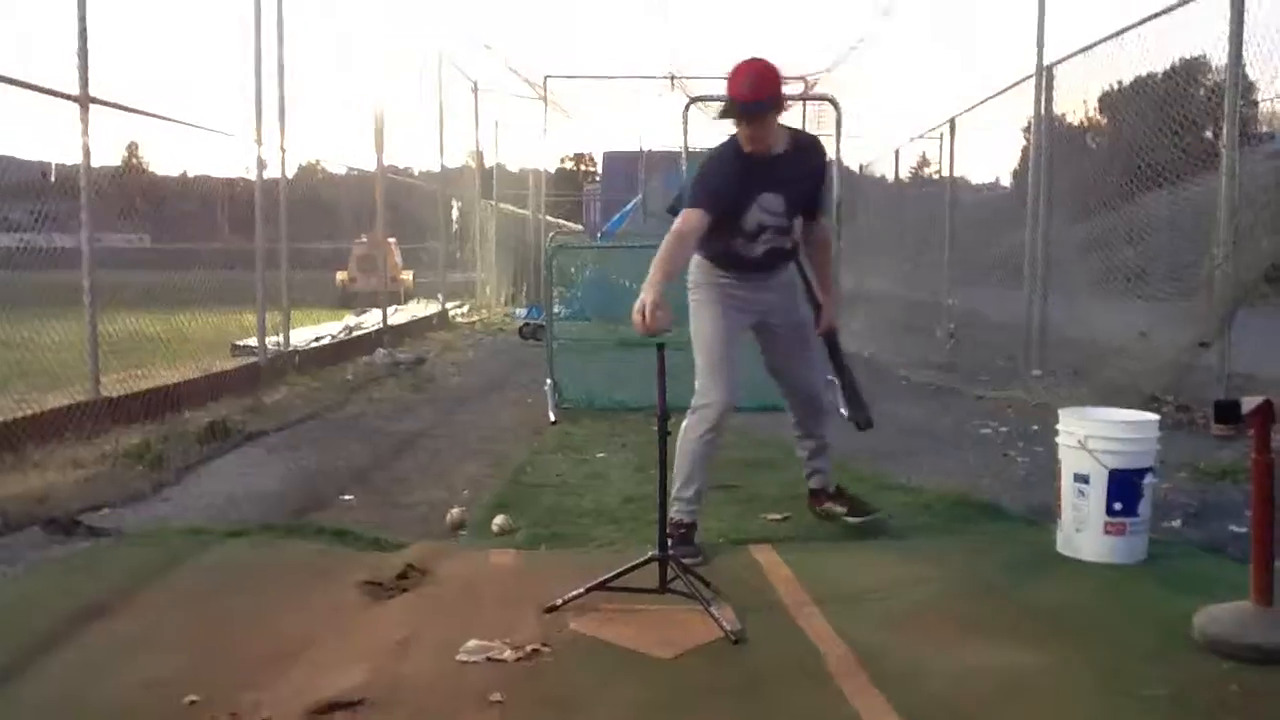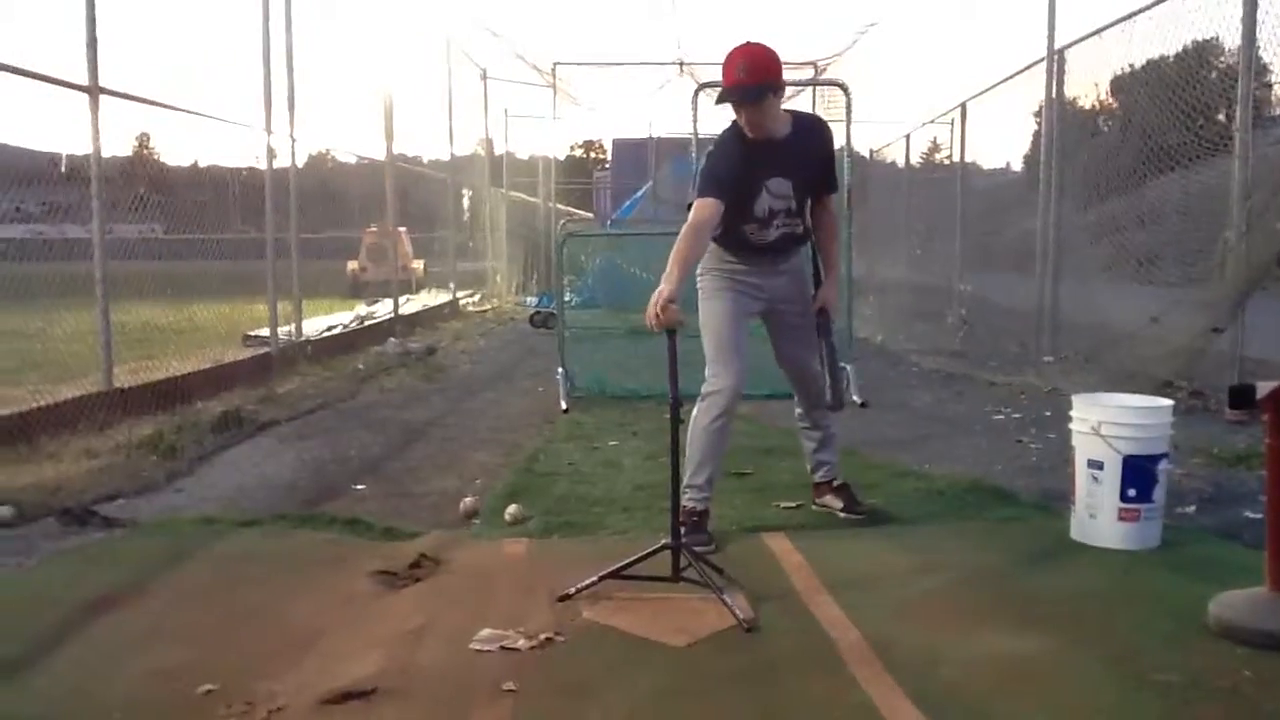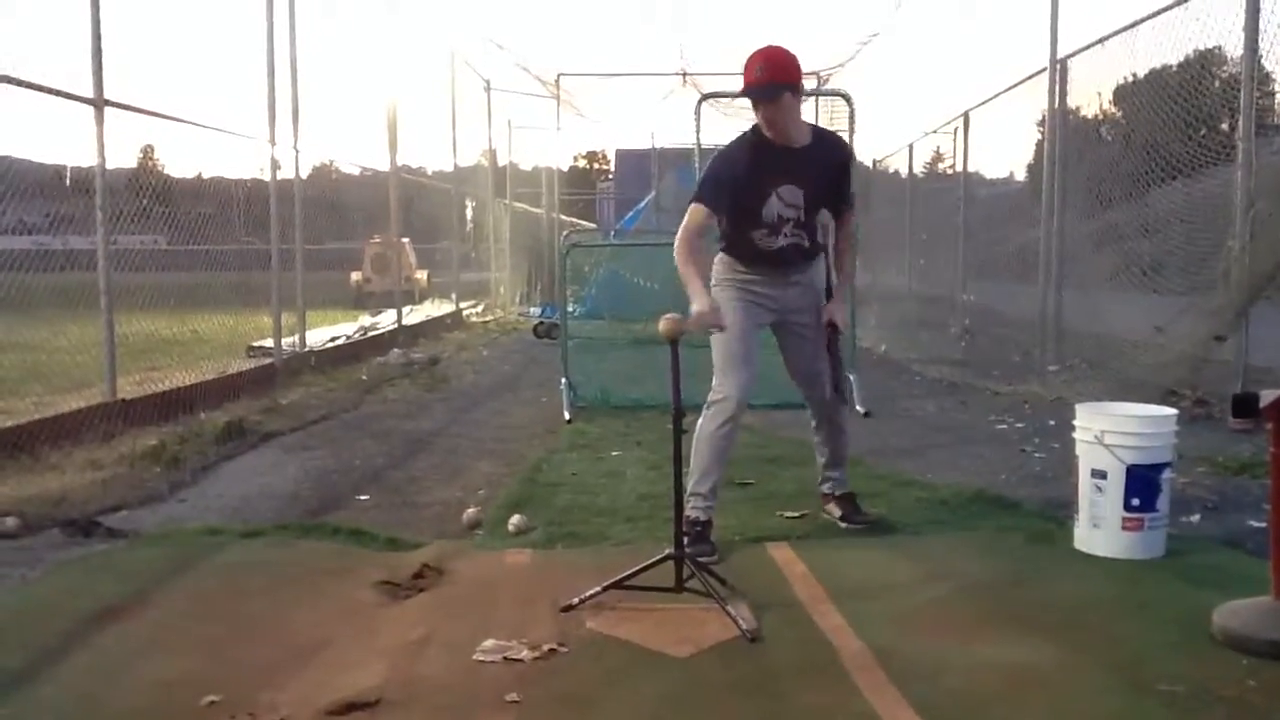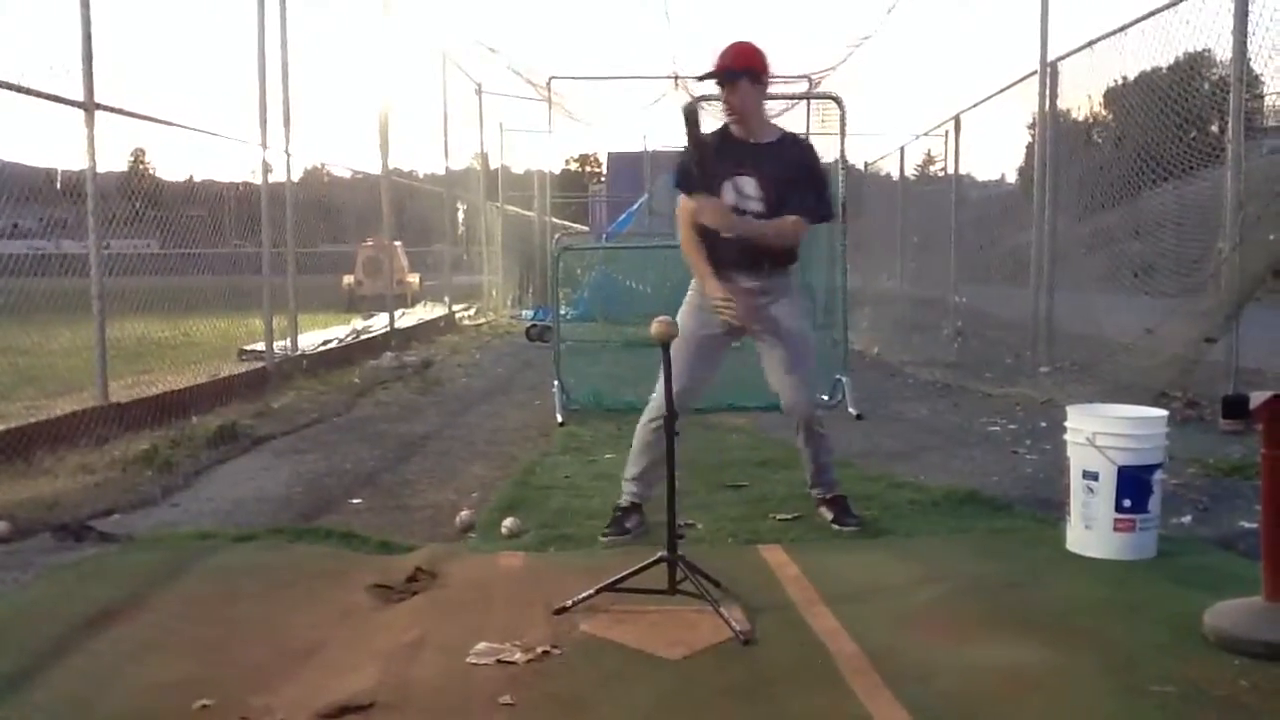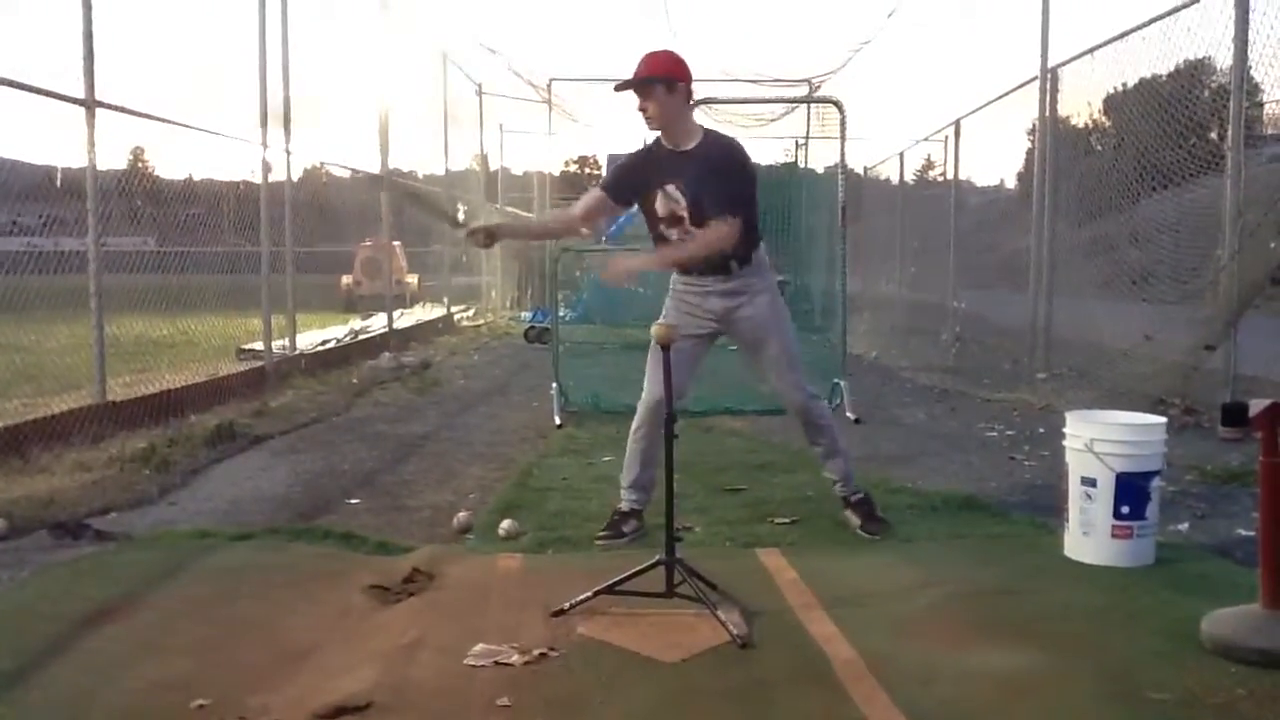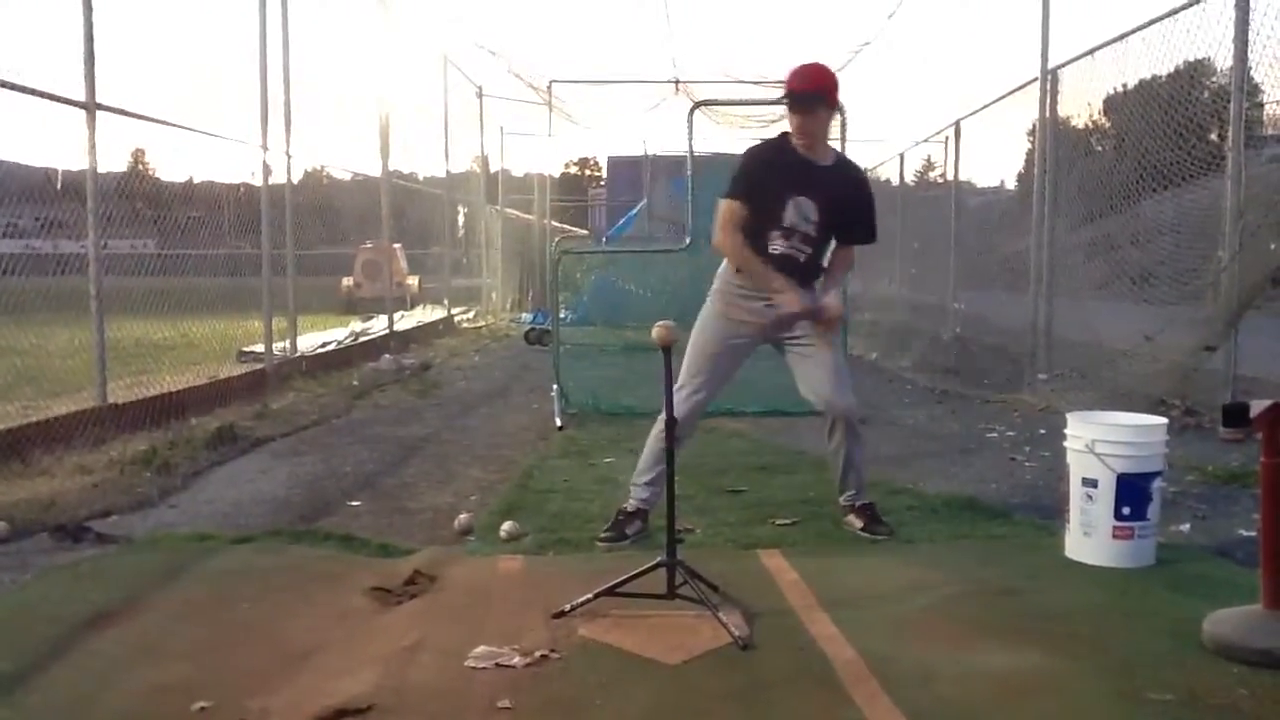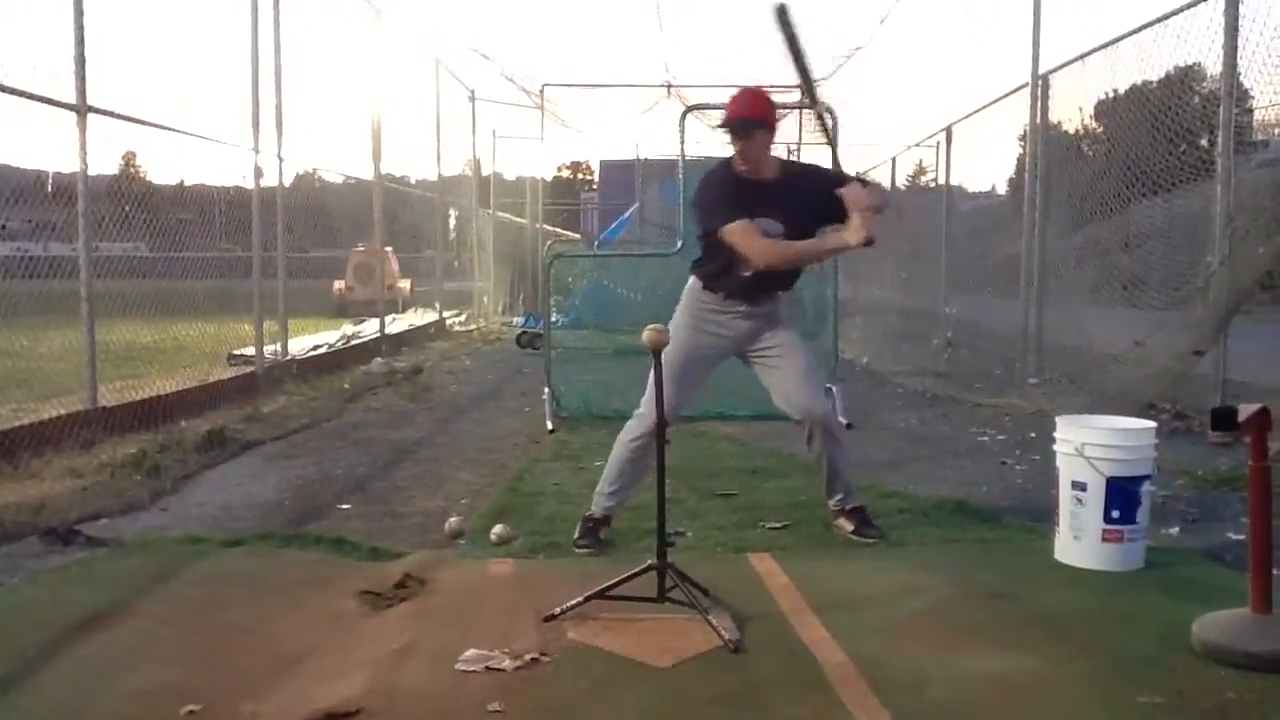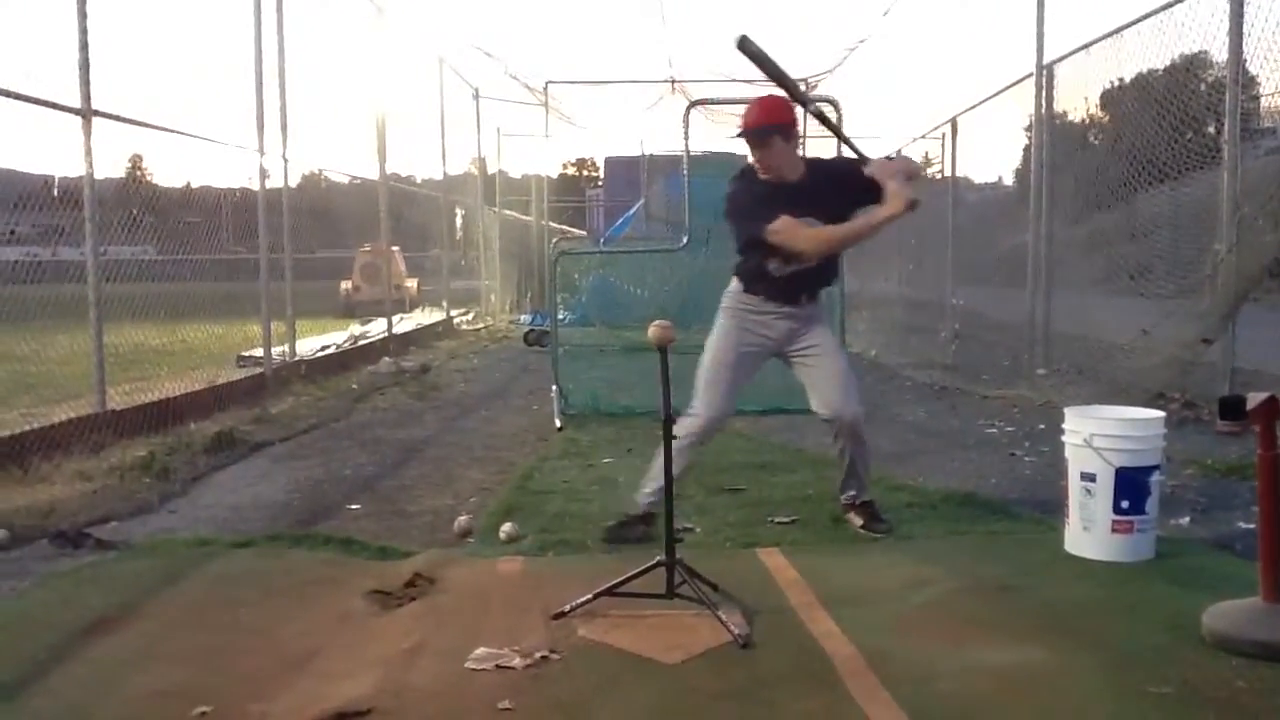
dt=0.5s
person 1, frame 1
left shoulder: (808, 155)
right shoulder: (723, 164)
left elbow: (814, 229)
right elbow: (686, 229)
left wrist: (827, 298)
right wrist: (652, 290)
left hip: (780, 281)
right hip: (719, 282)
left knee: (809, 389)
right knee: (715, 400)
left ankle: (820, 487)
right ankle: (681, 519)
person 1, frame 2
left shoulder: (814, 135)
right shoulder: (727, 152)
left elbow: (824, 208)
right elbow: (701, 222)
left wrist: (830, 279)
right wrist: (670, 282)
left hip: (790, 268)
right hip: (729, 271)
left knee: (812, 379)
right knee: (725, 385)
left ankle: (825, 480)
right ankle: (693, 506)
person 1, frame 3
left shoulder: (832, 151)
right shoulder: (737, 158)
left elbow: (843, 224)
right elbow: (689, 233)
left wrist: (840, 296)
right wrist: (699, 294)
left hip: (802, 282)
right hip: (740, 281)
left knee: (828, 394)
right knee: (730, 395)
left ankle: (834, 490)
right ankle: (697, 517)
person 1, frame 4
left shoulder: (796, 155)
right shoulder: (702, 153)
left elbow: (795, 232)
right elbow: (689, 230)
left wrist: (735, 221)
right wrist: (713, 288)
left hip: (774, 290)
right hip: (713, 288)
left knee: (801, 402)
right knee: (667, 398)
left ankle: (826, 492)
right ankle: (632, 502)
person 1, frame 5
left shoulder: (724, 156)
right shoulder: (641, 164)
left elbow: (726, 237)
right elbow: (579, 216)
left wrist: (645, 261)
right wrist: (505, 229)
left hip: (746, 285)
right hip: (687, 291)
left knee: (798, 395)
right knee: (654, 402)
left ankle: (849, 492)
right ankle: (631, 506)
person 1, frame 6
left shoulder: (851, 182)
right shoulder: (763, 160)
left elbow: (844, 253)
right elbow: (725, 237)
left wrist: (832, 297)
right wrist: (781, 290)
left hip: (803, 303)
right hip: (738, 293)
left knee: (841, 402)
right knee: (686, 403)
left ankle: (854, 502)
right ankle: (638, 505)
person 1, frame 7
left shoulder: (807, 182)
right shoulder: (716, 186)
left elbow: (876, 200)
right elbow: (761, 254)
left wrist: (861, 198)
right wrist: (842, 239)
left hip: (766, 314)
right hip: (707, 309)
left knee: (817, 410)
right knee: (653, 415)
left ankle: (843, 505)
right ankle: (599, 512)
person 1, frame 8
left shoulder: (832, 174)
right shoulder: (744, 194)
left elbow: (904, 169)
right elbow: (809, 245)
left wrist: (889, 173)
right wrist: (885, 212)
left hip: (805, 314)
right hip: (745, 311)
left knee: (846, 413)
right knee: (706, 415)
left ankle: (856, 498)
right ankle: (646, 508)
